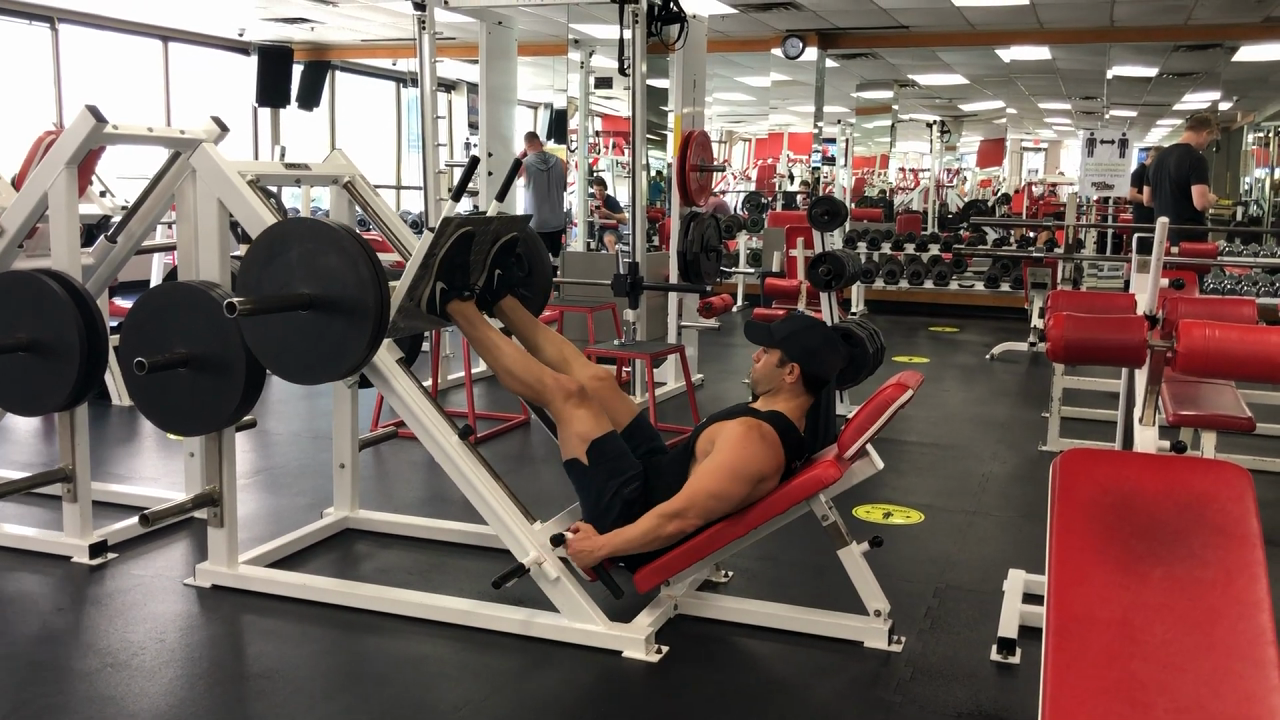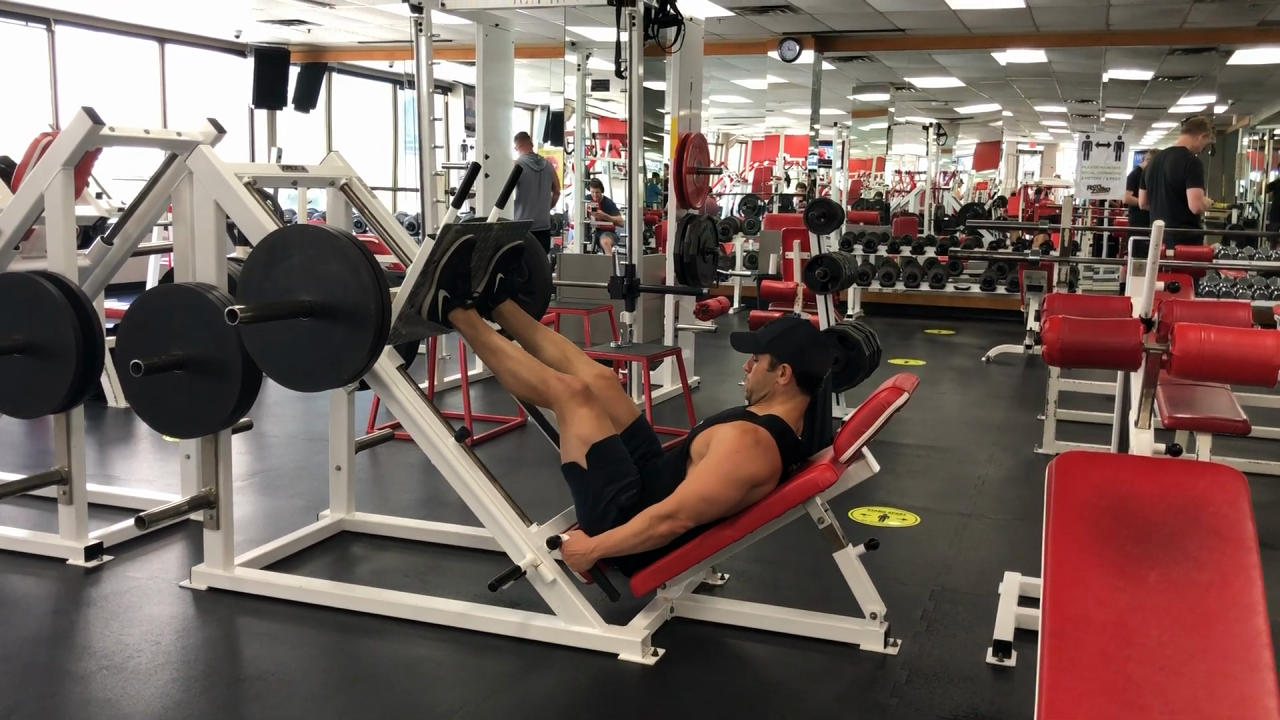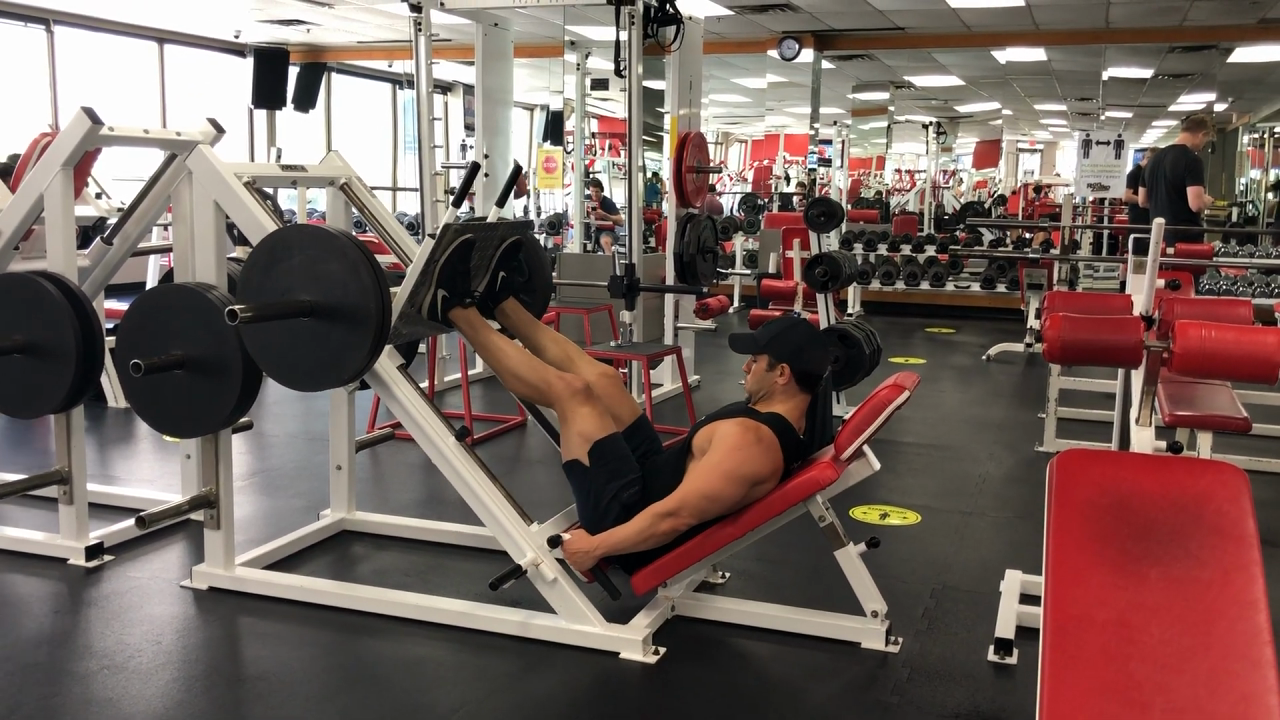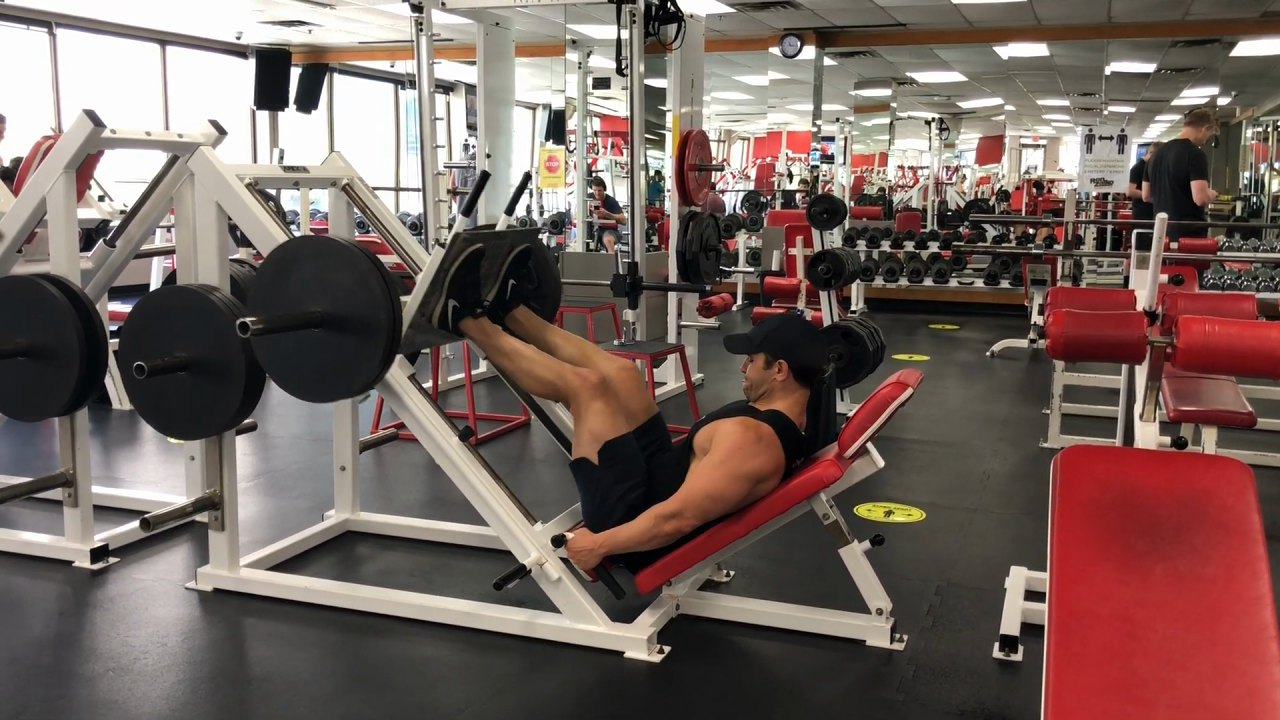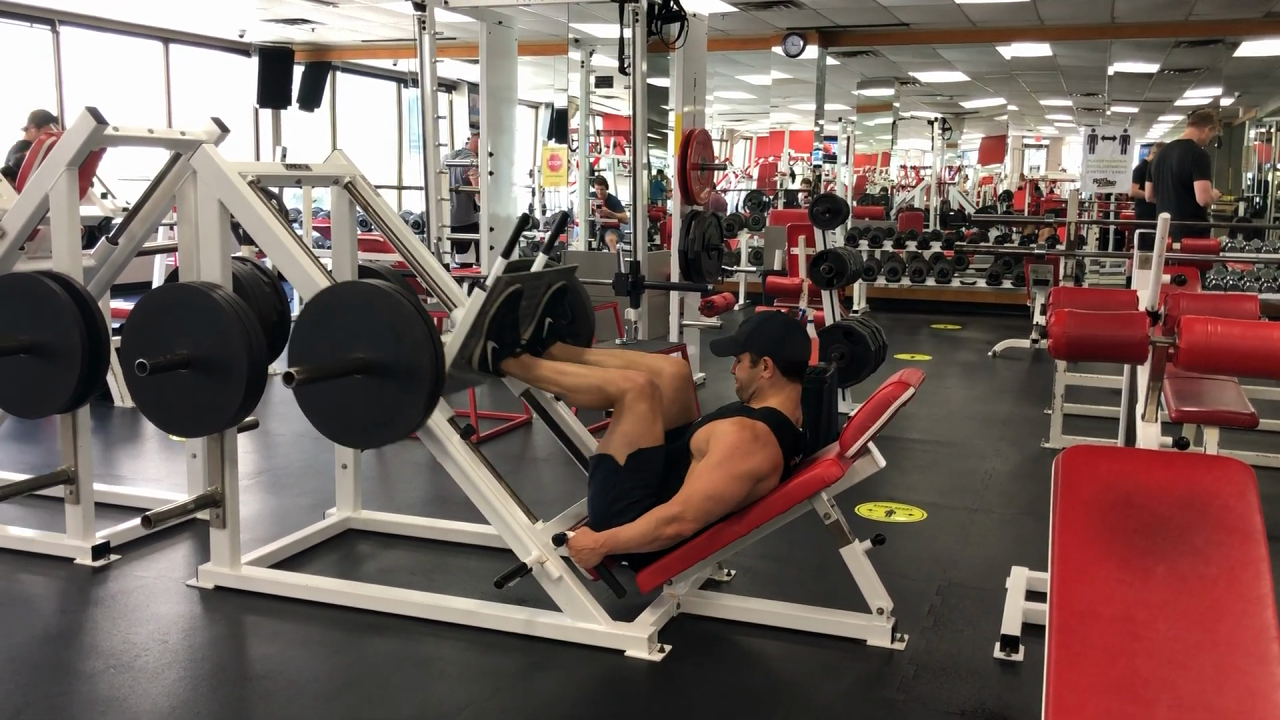
dt=0.5s
person 1, frame 1
left shoulder: (754, 438)
right shoulder: (787, 424)
left elbow: (682, 518)
left wrist: (601, 547)
left hip: (632, 512)
right hip: (656, 474)
left knee: (567, 392)
right knee: (595, 380)
left ankle: (456, 303)
right ankle: (496, 296)
person 1, frame 2
left shoulder: (749, 443)
right shoulder: (784, 428)
left elbow: (674, 519)
left wrist: (593, 549)
left hip: (627, 515)
right hip: (652, 478)
left knee: (571, 391)
right knee: (599, 381)
left ankle: (457, 309)
right ankle: (496, 301)
person 1, frame 3
left shoulder: (751, 440)
right shoulder: (787, 428)
left elbow: (676, 517)
left wrist: (596, 546)
left hip: (627, 515)
left knee: (571, 390)
right knee: (601, 380)
left ankle: (457, 309)
right ankle: (499, 301)
person 1, frame 4
left shoulder: (751, 438)
right shoulder: (787, 424)
left elbow: (679, 519)
left wrist: (599, 544)
left hip: (633, 518)
left knee: (588, 385)
right knee: (620, 374)
left ankle: (467, 319)
right ankle: (510, 308)
person 1, frame 5
left shoulder: (747, 437)
right shoulder: (787, 424)
left elbow: (679, 523)
left wrist: (601, 544)
left hip: (629, 518)
left knee: (636, 387)
right knee: (670, 373)
left ankle: (508, 359)
right ankle: (547, 346)
